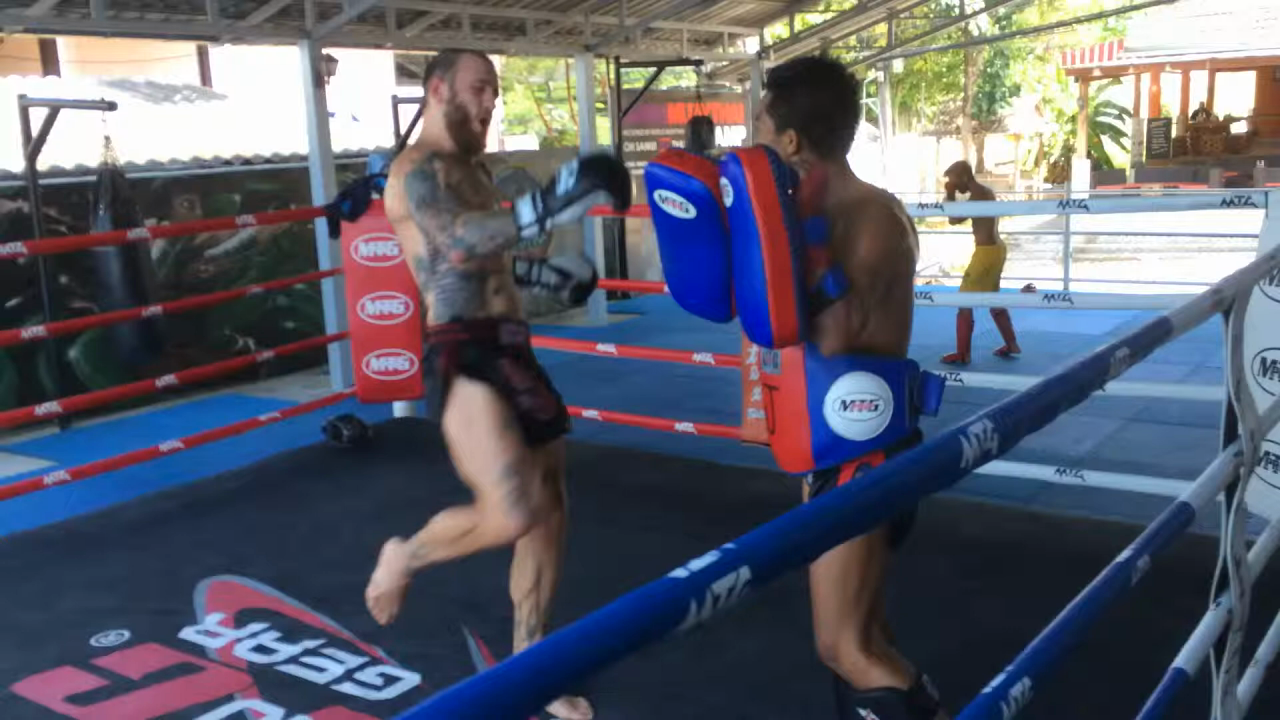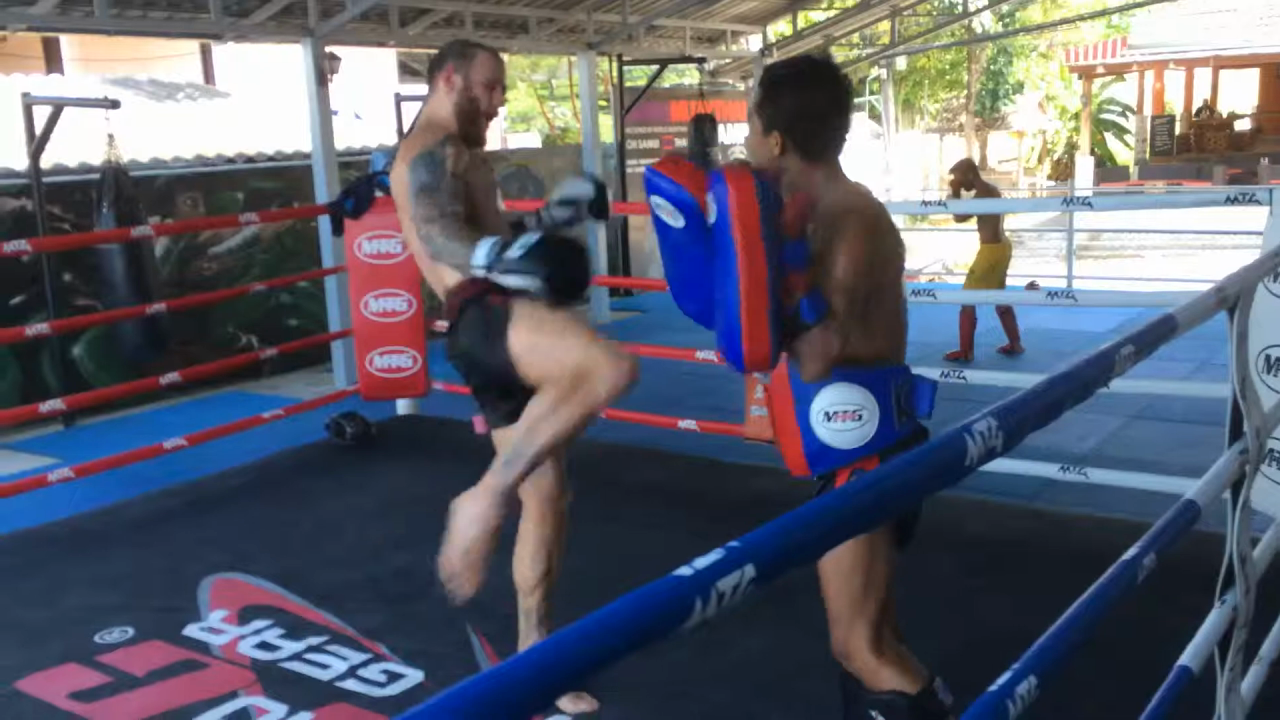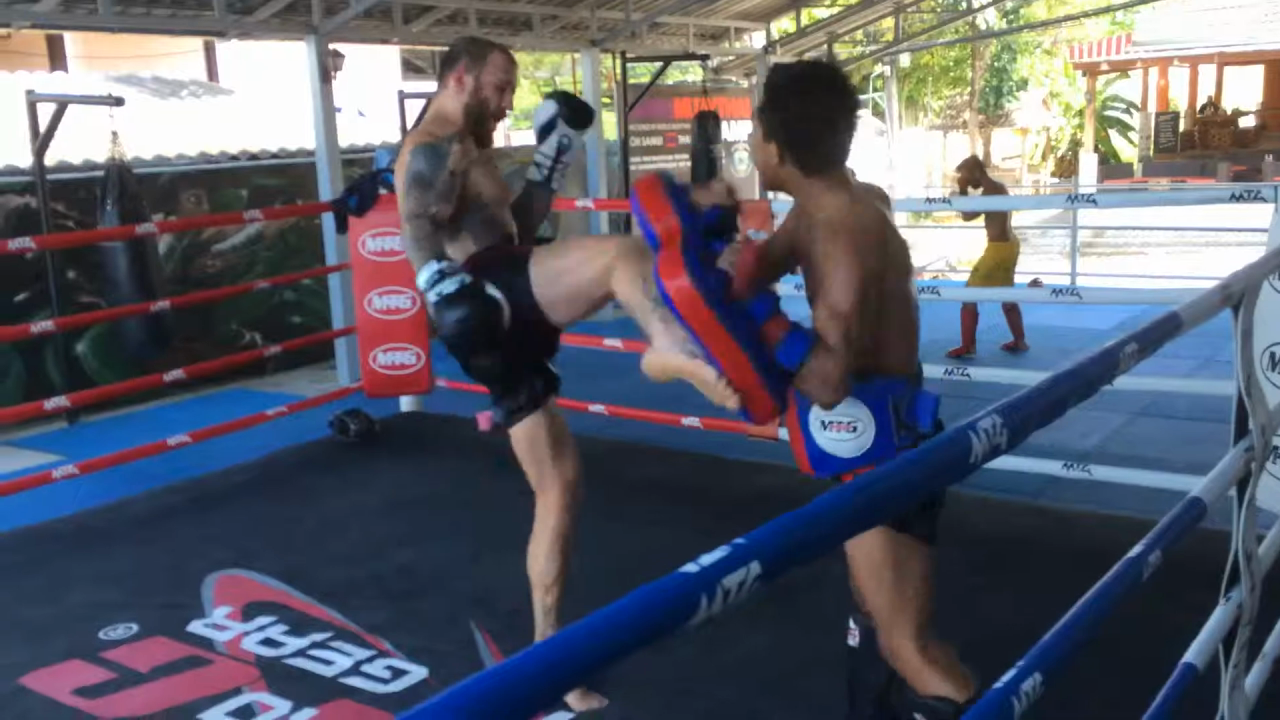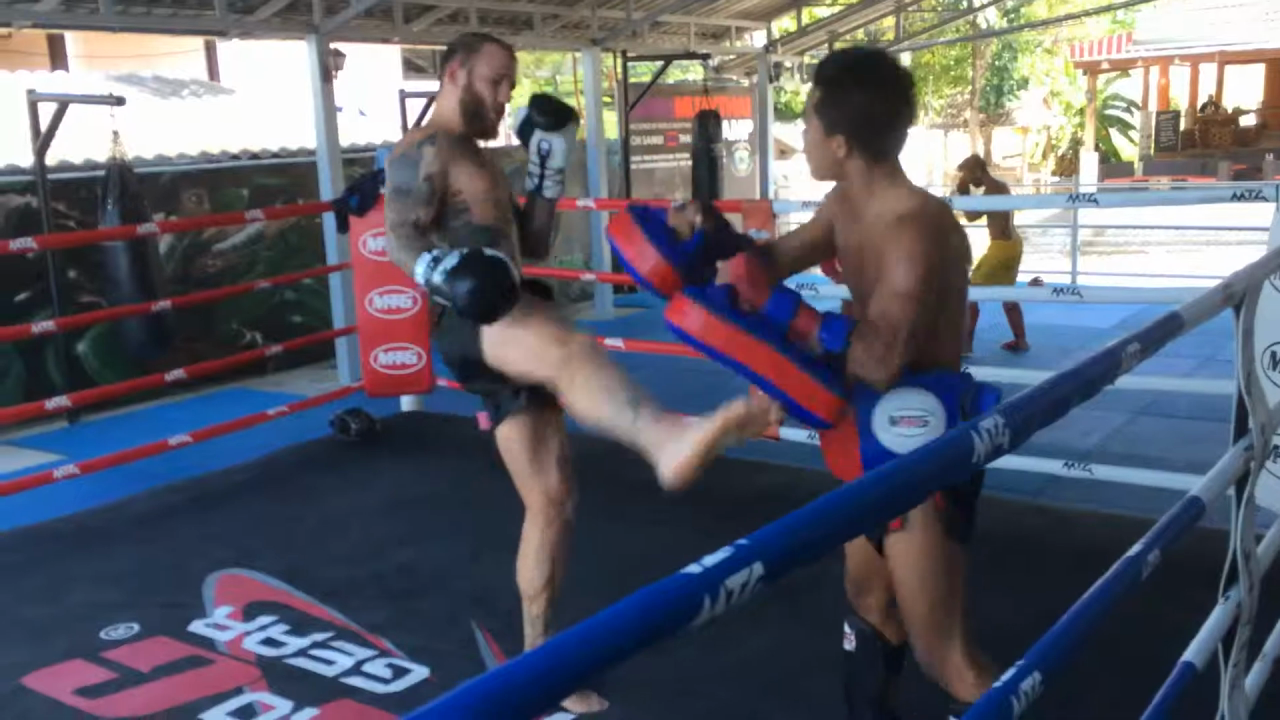
dt=0.1s
person 1, frame 1
left shoulder: (467, 168)
right shoulder: (422, 168)
right elbow: (464, 239)
right wrist: (556, 199)
left hip: (509, 356)
right hip: (466, 359)
left knee: (549, 519)
right knee: (515, 518)
right ankle: (404, 557)
person 1, frame 2
left shoulder: (459, 153)
right shoulder: (429, 151)
right elbow: (440, 238)
left wrist: (560, 213)
right wrist: (508, 255)
left hip: (505, 328)
right hip: (484, 315)
left knee: (550, 500)
right knee: (612, 368)
right ankle: (484, 499)
person 1, frame 3
left shoulder: (467, 151)
right shoulder: (433, 146)
left elbow: (516, 227)
right elbow: (417, 232)
left wrist: (554, 152)
right wrist: (450, 282)
left hip: (507, 308)
right hip: (478, 311)
left knee: (560, 491)
right knee: (627, 258)
right ankle: (677, 348)
person 1, frame 4
left shoulder: (475, 156)
right shoulder: (423, 147)
left elbow: (535, 245)
right elbow: (400, 234)
left wrist: (548, 158)
right wrist: (442, 269)
left hip: (506, 330)
right hip: (475, 320)
left knee: (553, 498)
right knee: (571, 350)
right ankle: (671, 442)
person 2, frame 1
left shoulder: (874, 218)
right shoulder: (818, 207)
left elbow: (831, 341)
left hip: (865, 449)
left knee: (846, 644)
right knee: (855, 618)
person 2, frame 2
left shoulder: (853, 226)
right shoulder: (811, 209)
left elbow: (815, 361)
left hip: (865, 451)
left knee: (860, 646)
right knee: (865, 618)
person 2, frame 3
left shoulder: (851, 238)
right shoulder: (849, 201)
left elbow: (825, 381)
right elbow: (766, 259)
right wrist: (732, 241)
left hip: (887, 455)
left knee: (910, 653)
right knee: (875, 601)
person 2, frame 4
left shoulder: (921, 233)
right shoulder: (852, 204)
left elbow: (878, 364)
right elbow: (779, 257)
left knee: (944, 652)
right knee: (868, 598)
person 3, frame 1
left shoulder: (978, 195)
right shoulder: (984, 192)
left elbow: (954, 219)
left wrist: (950, 195)
left hip: (987, 252)
right hip: (995, 249)
left ankle: (962, 354)
right ankle: (1012, 345)
person 3, frame 2
left shoulder: (984, 192)
right shoulder: (990, 190)
left elbow: (959, 217)
left wrist: (955, 192)
left hip: (992, 249)
right hip: (1001, 247)
left ankle: (966, 351)
right ankle: (1015, 344)
person 3, frame 3
left shoulder: (991, 190)
right shoulder: (999, 187)
left elbow: (968, 215)
left wrist: (962, 192)
left hip: (999, 248)
right hip: (1009, 246)
left ankle: (968, 346)
right ankle: (1020, 341)
person 3, frame 4
left shoulder: (992, 190)
right shoulder: (999, 187)
left elbow: (971, 216)
left wrist: (963, 193)
left hip: (1001, 247)
right hip: (1012, 244)
left ankle: (966, 343)
right ankle: (1020, 340)
